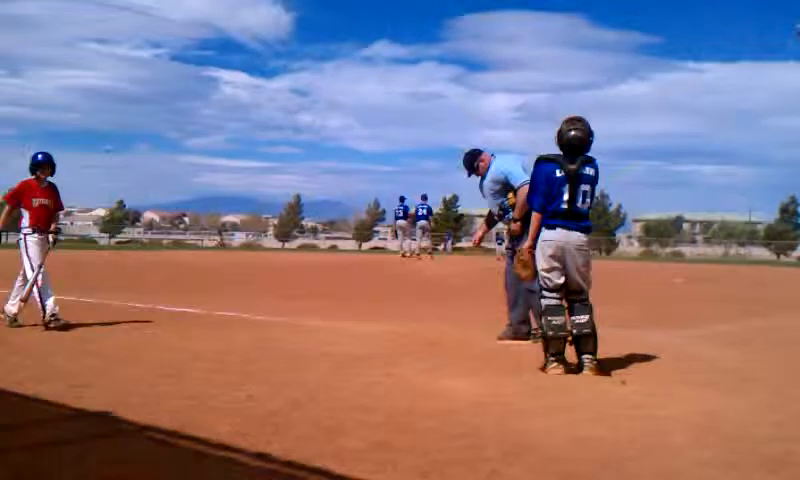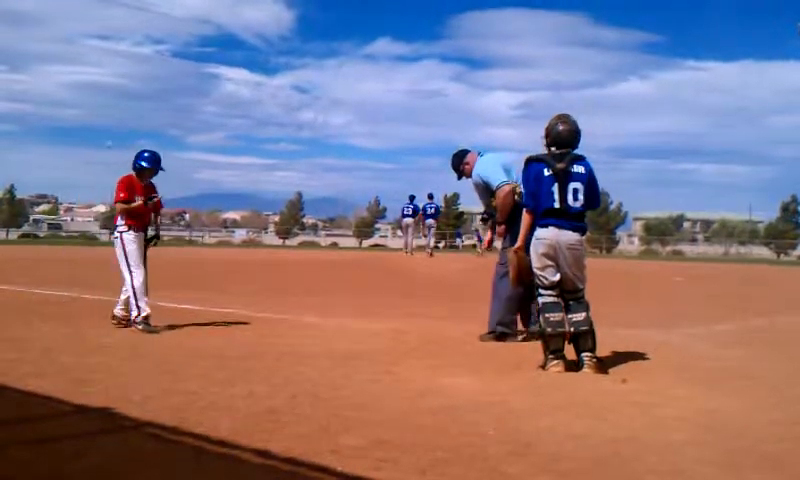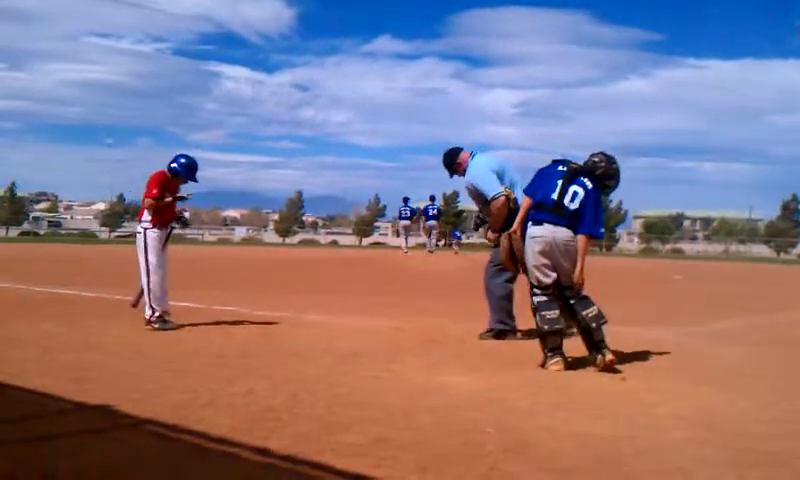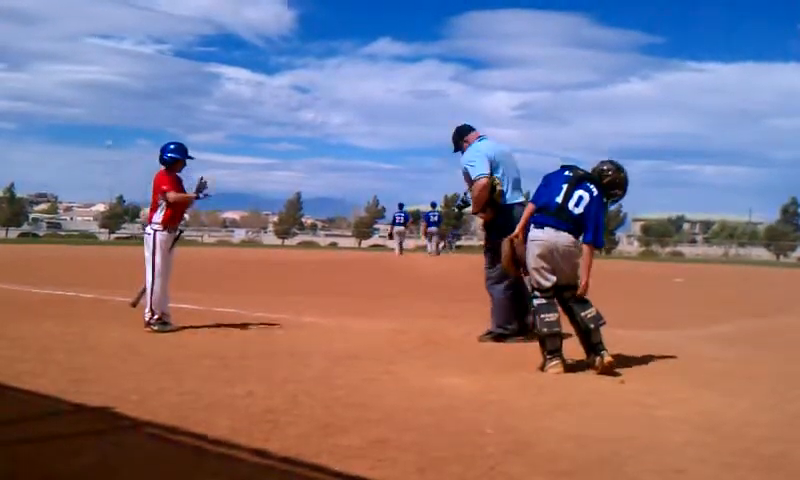
dt=1s
person 1, frame 1
left shoulder: (546, 166)
right shoulder: (591, 167)
left elbow: (539, 208)
left wrist: (530, 240)
left hip: (551, 236)
right hip: (580, 237)
left knee: (551, 296)
right knee: (579, 297)
left ankle: (555, 359)
right ankle: (588, 358)
person 1, frame 2
left shoulder: (536, 165)
right shoulder: (584, 166)
left elbow: (530, 208)
right elbow: (593, 204)
left wrist: (521, 239)
left hip: (545, 235)
right hip: (574, 237)
left knee: (548, 294)
right knee: (575, 295)
left ankle: (555, 357)
right ankle: (587, 356)
person 1, frame 3
left shoulder: (554, 168)
right shoulder: (593, 190)
left elbow: (529, 196)
right elbow: (584, 232)
left wrist: (517, 224)
right wrist: (579, 267)
left hip: (538, 231)
right hip: (566, 236)
left knee: (542, 292)
right knee: (572, 292)
left ankle: (554, 355)
right ankle: (600, 350)
person 1, frame 4
left shoulder: (561, 173)
right shoulder: (597, 199)
left elbow: (534, 202)
right elbow: (589, 242)
left wrist: (519, 229)
right wrist: (585, 277)
left hip: (539, 235)
right hip: (567, 241)
left knee: (543, 295)
right knee: (572, 295)
left ankle: (553, 357)
right ankle: (598, 352)
person 2, frame 1
left shoulder: (505, 164)
right shoulder: (486, 180)
left elbow: (526, 189)
left wrist: (516, 220)
right wrist: (482, 230)
left hip: (529, 224)
right hip: (516, 229)
left knee: (531, 277)
right knee: (513, 278)
right ankle: (519, 326)
person 2, frame 2
left shoulder: (481, 168)
right shoulder: (490, 160)
left elbow: (505, 191)
left wrist: (501, 222)
right wrist: (492, 229)
left hip: (522, 218)
left knee: (507, 274)
left ankle: (502, 330)
right ankle: (532, 325)
person 2, frame 3
left shoulder: (475, 173)
right shoulder: (484, 158)
left elbow: (500, 201)
left wrist: (494, 229)
right wrist: (492, 225)
left hip: (515, 222)
left knee: (496, 274)
left ankle: (502, 328)
person 2, frame 4
left shoulder: (473, 153)
right shoulder: (501, 148)
left elbow: (482, 183)
left wrist: (477, 208)
left hip: (501, 216)
right hip: (517, 211)
left knee: (497, 275)
right knee: (509, 272)
left ankle: (502, 330)
right ankle: (523, 325)
person 3, frame 1
left shoulder: (52, 188)
right shoulder: (24, 186)
left elbow: (55, 213)
left wrist: (54, 231)
left hip: (45, 236)
right hip: (30, 235)
left knee: (26, 276)
right knee: (40, 276)
right ankle: (50, 316)
person 3, frame 2
left shoulder: (151, 186)
right shoulder: (126, 181)
left elbow: (156, 211)
right elbow: (119, 208)
left wrist: (156, 231)
right wrist: (142, 203)
left hip: (141, 234)
right hip: (125, 233)
left knee: (138, 276)
right knee: (136, 274)
left ankle: (119, 314)
right ankle: (138, 317)
person 3, frame 3
left shoulder: (173, 184)
right shoulder: (158, 178)
right elbow: (148, 204)
left wrist: (177, 215)
right wrist: (171, 199)
left hip: (162, 231)
right hip: (149, 231)
left knee: (160, 275)
right knee: (152, 274)
left ankle: (161, 314)
right ankle: (153, 316)
person 3, frame 4
left shoulder: (176, 179)
right shoulder: (163, 177)
left elbow: (182, 205)
right elbow: (172, 198)
left wrist: (196, 192)
right wrist: (195, 195)
left hip: (169, 232)
right hip: (158, 232)
left knee: (163, 276)
right knee: (156, 275)
left ankle: (161, 316)
right ankle: (152, 318)
